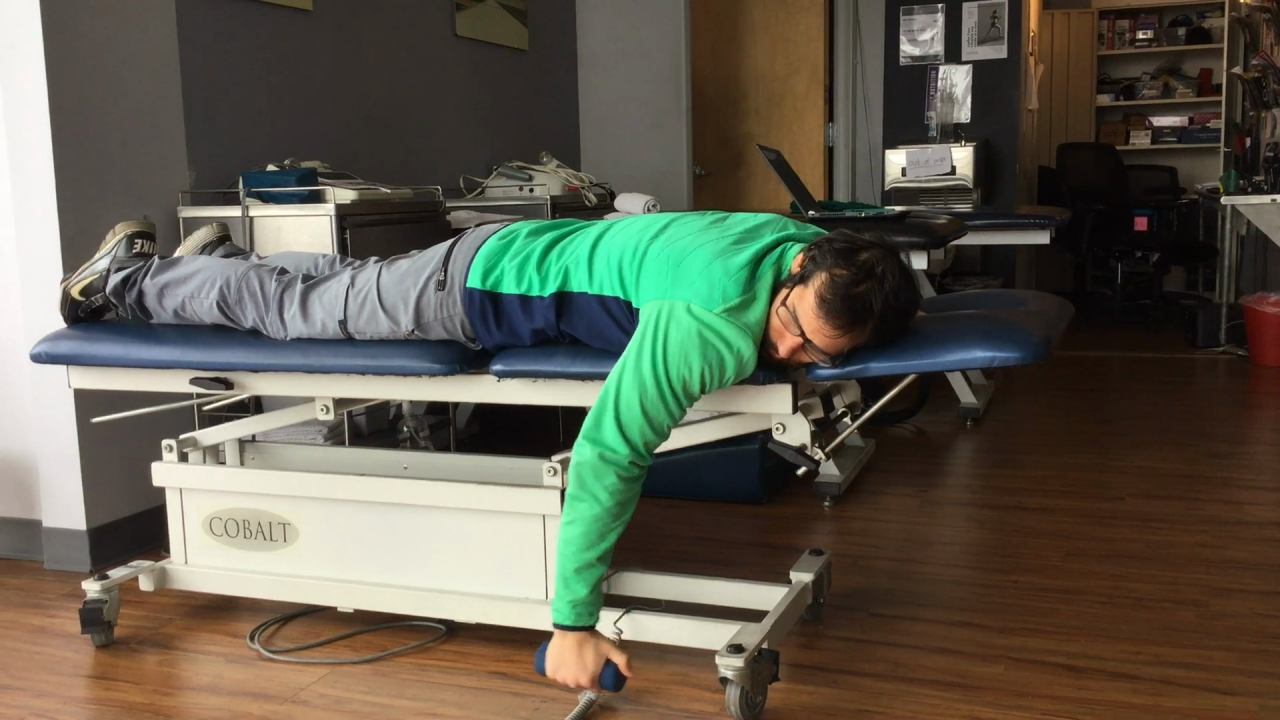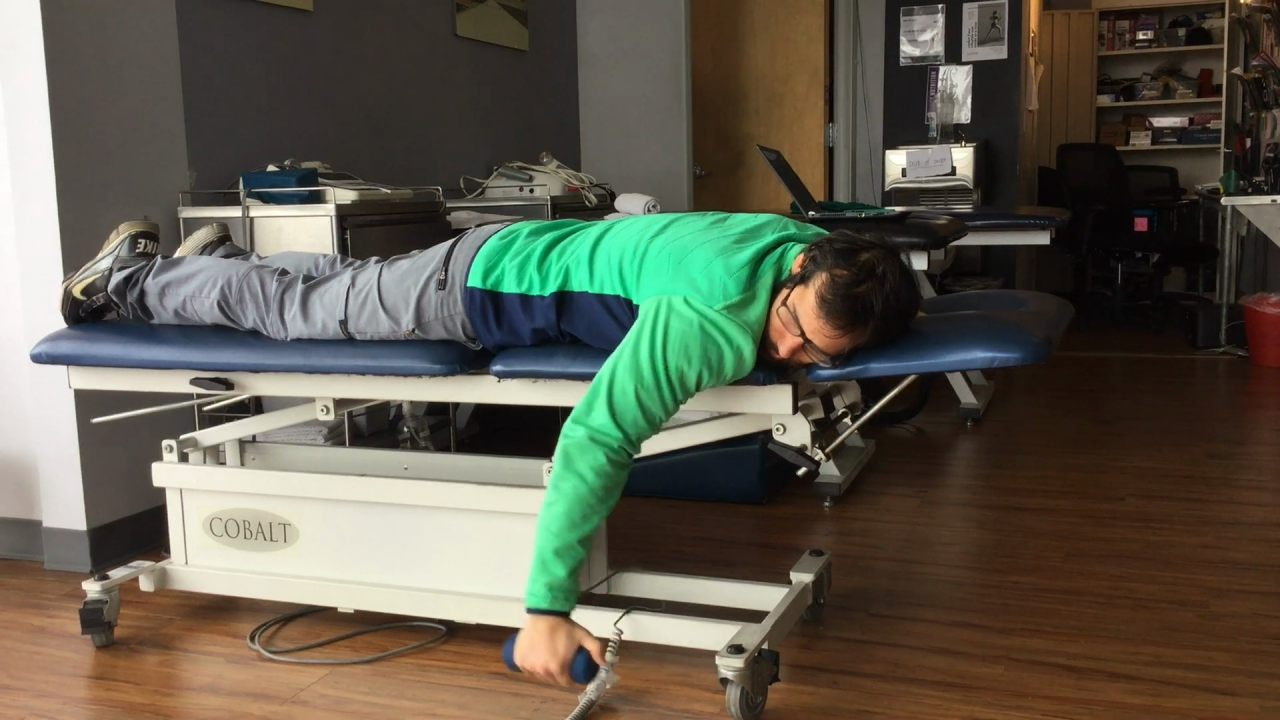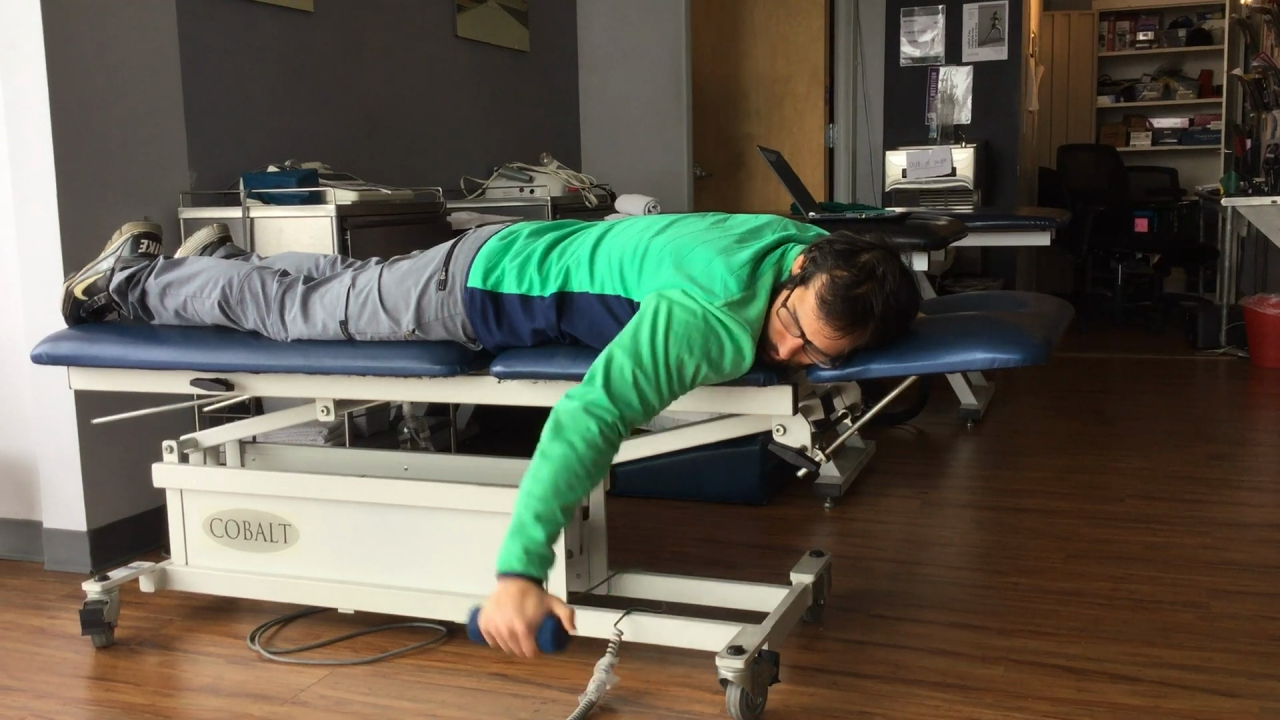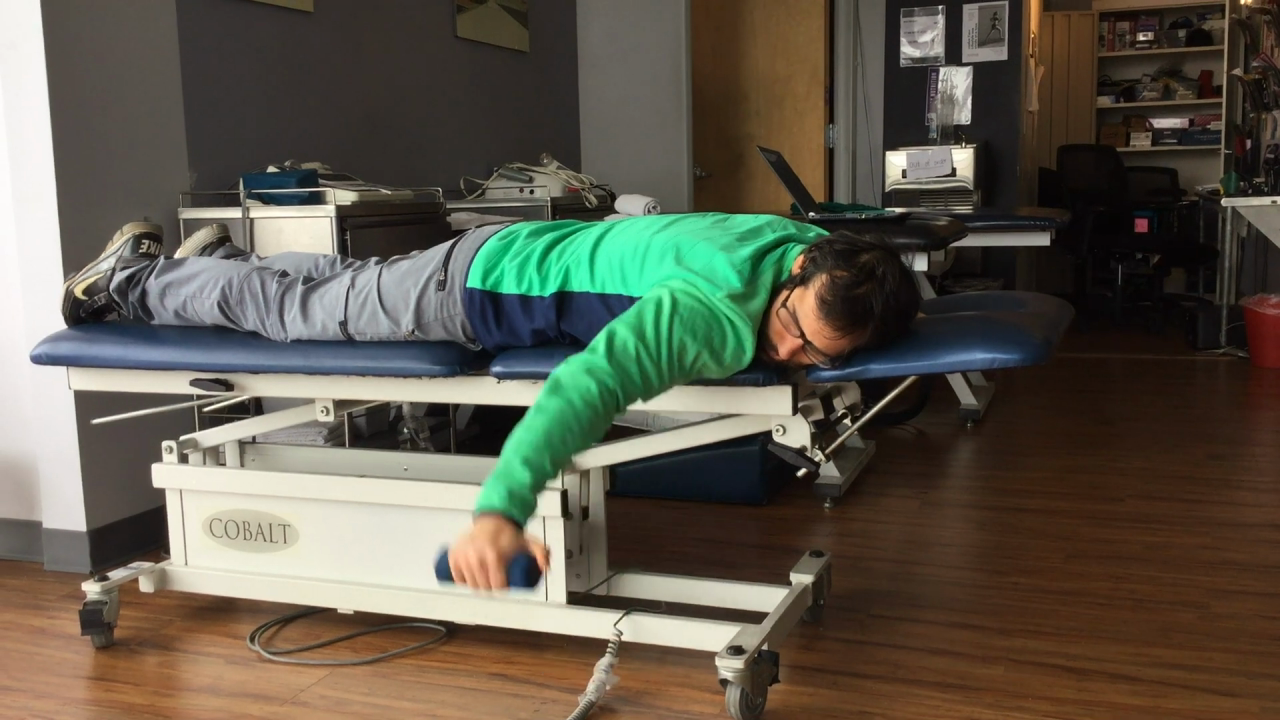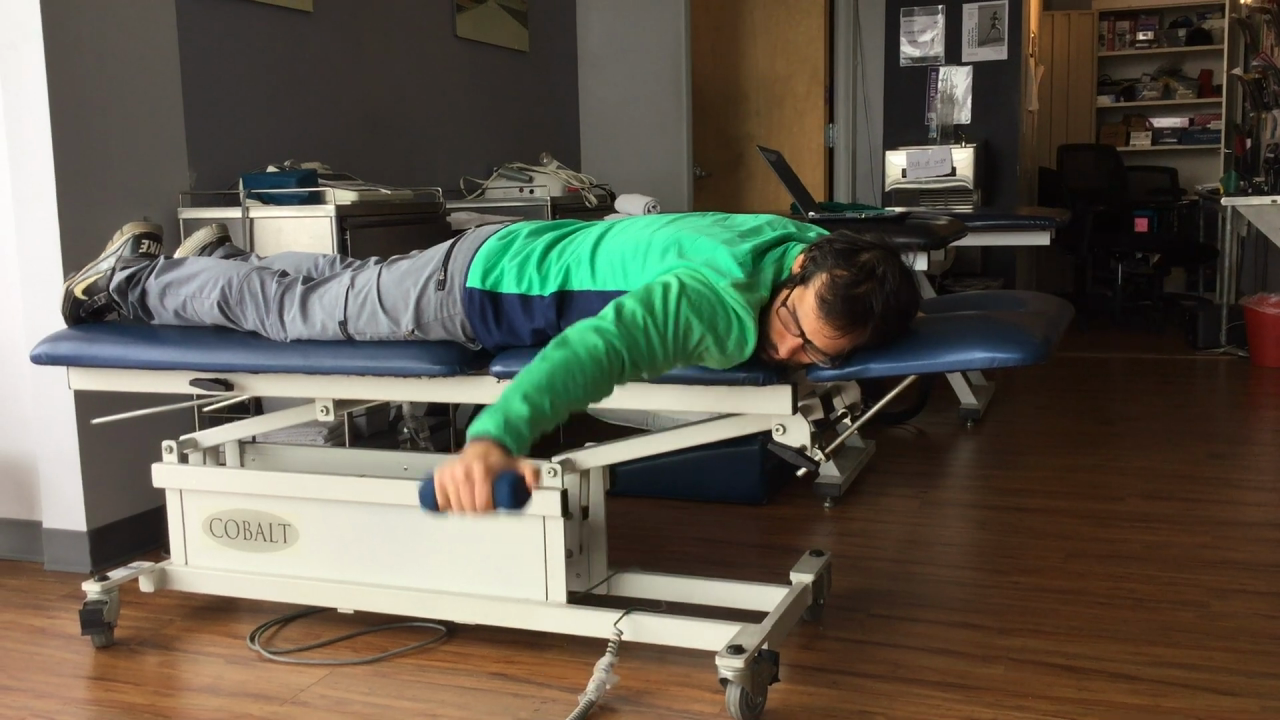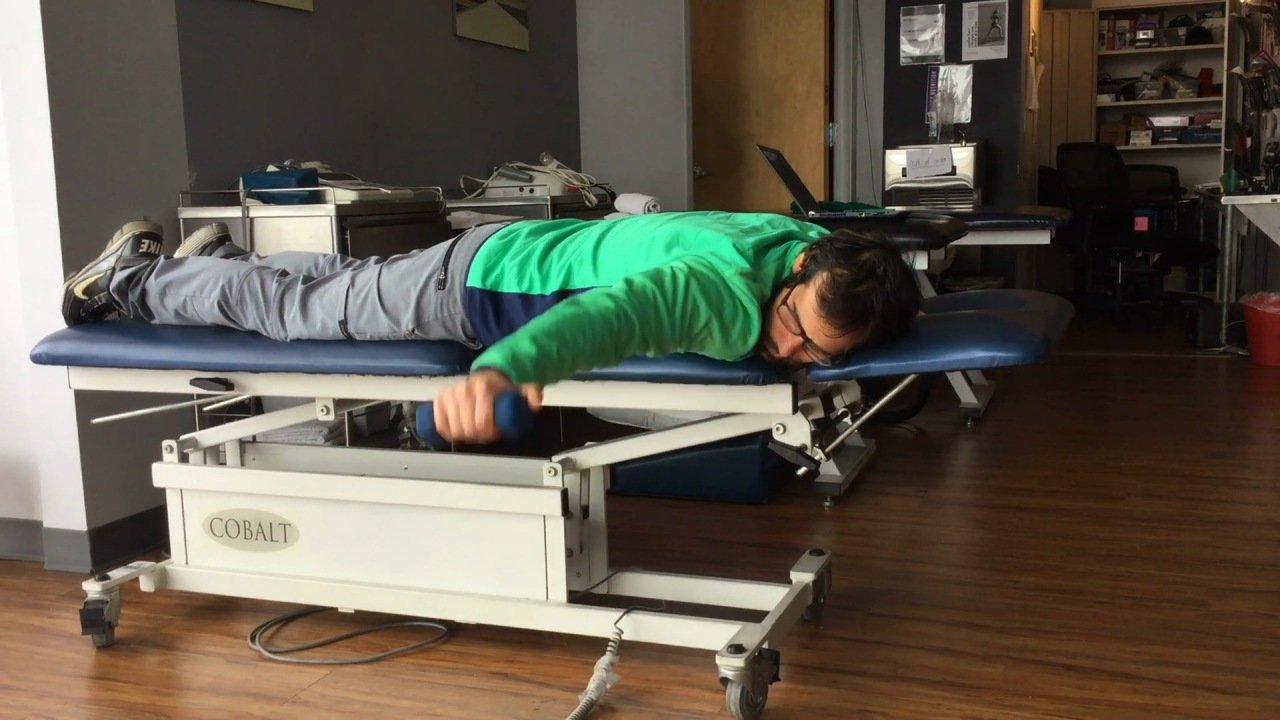
dt=0.1s
person 1, frame 1
left shoulder: (818, 245)
right shoulder: (713, 318)
right elbow: (609, 449)
left wrist: (827, 354)
right wrist: (572, 618)
left hip: (533, 248)
right hip: (491, 288)
left knee: (338, 286)
right knee: (290, 305)
left ankle: (222, 254)
right ankle: (128, 277)
person 1, frame 2
left shoulder: (812, 235)
right shoulder: (715, 320)
right elbow: (598, 431)
right wrist: (549, 601)
left hip: (532, 252)
right hip: (494, 287)
left knee: (346, 279)
right knee: (291, 309)
left ankle: (220, 255)
right ankle: (131, 277)
person 1, frame 3
left shoulder: (812, 243)
right shoulder: (716, 314)
right elbow: (591, 412)
left wrist: (825, 352)
right wrist: (520, 566)
left hip: (532, 250)
right hip: (490, 287)
left knee: (341, 285)
right knee: (289, 309)
left ankle: (219, 253)
right ankle: (131, 277)
person 1, frame 4
left shoulder: (816, 237)
right shoulder: (719, 312)
right elbow: (594, 381)
right wrist: (499, 506)
left hip: (532, 256)
right hip: (496, 285)
left knee: (335, 292)
right knee: (302, 311)
left ankle: (218, 258)
right ankle: (137, 284)
person 1, frame 5
left shoulder: (811, 244)
right shoulder: (723, 303)
right elbow: (593, 346)
left wrist: (819, 349)
right wrist: (493, 436)
left hip: (529, 249)
right hip: (487, 290)
left knee: (320, 293)
right knee: (287, 310)
left ankle: (216, 255)
right ankle: (135, 279)
person 1, frame 6
left shoulder: (808, 234)
right shoulder: (725, 296)
right elbow: (602, 316)
right wrist: (500, 372)
left hip: (531, 250)
right hip: (494, 291)
left knee: (330, 292)
right knee: (296, 313)
left ankle: (219, 257)
right ankle: (138, 281)
